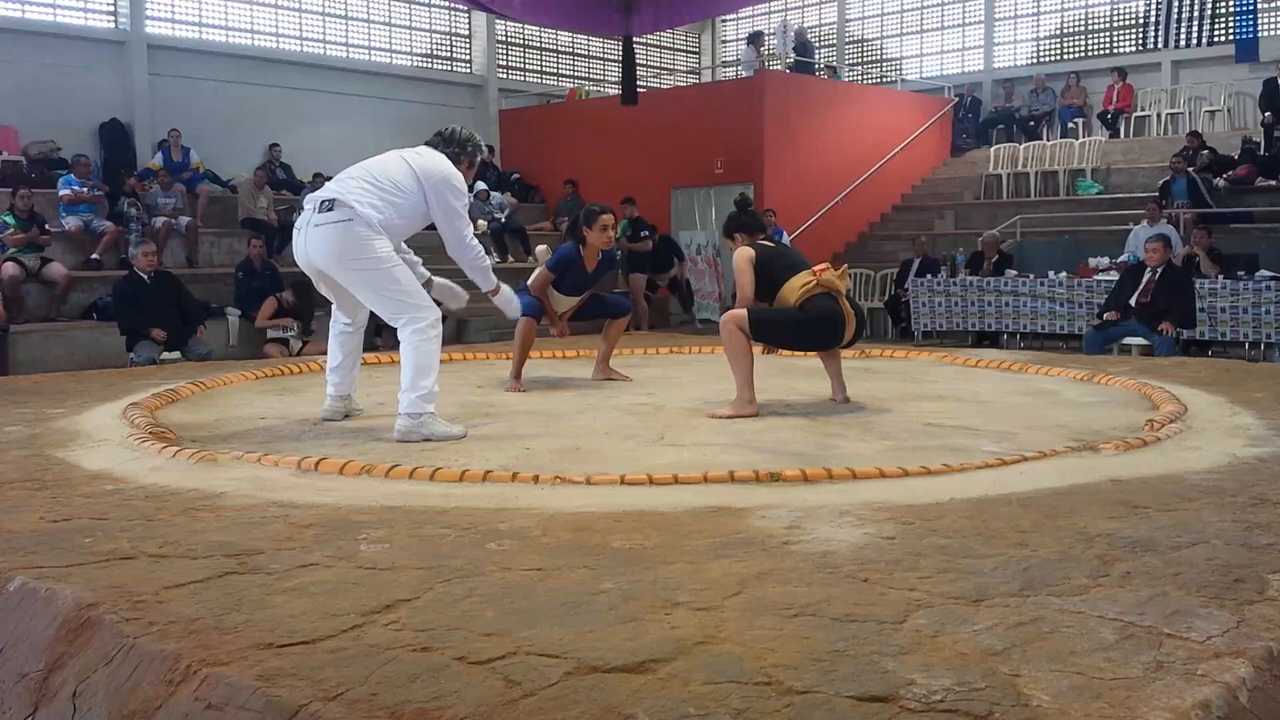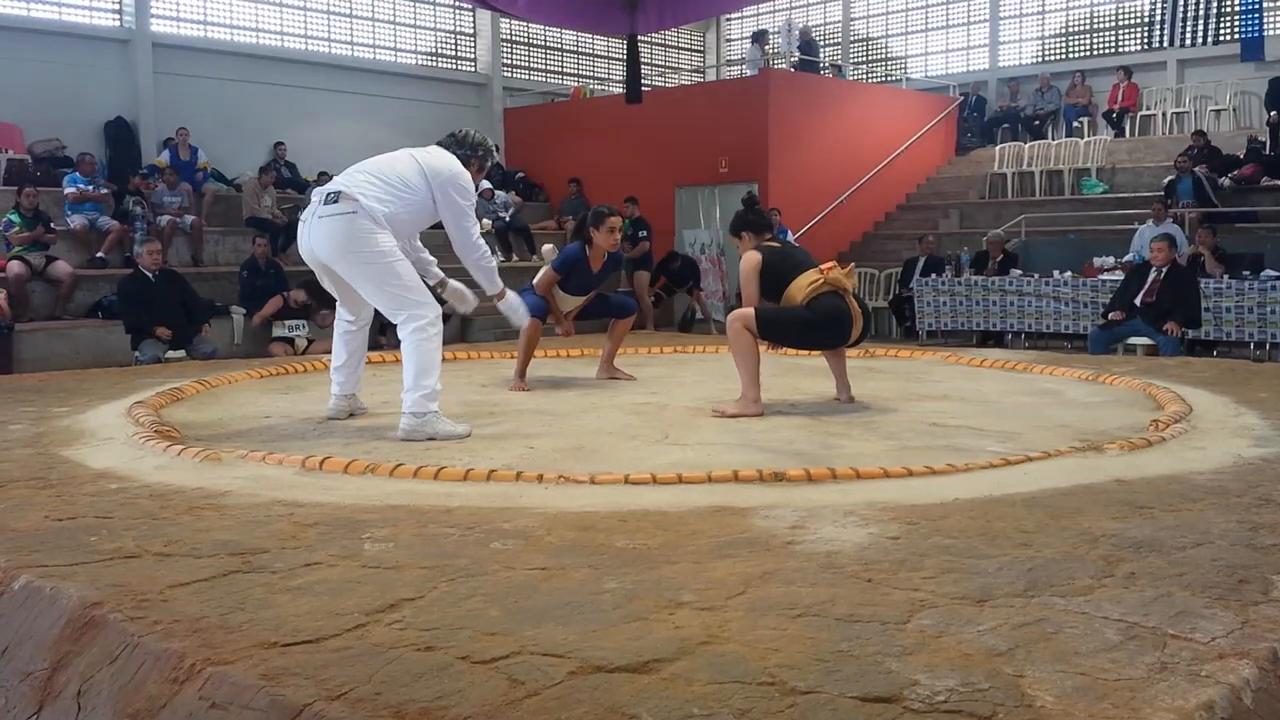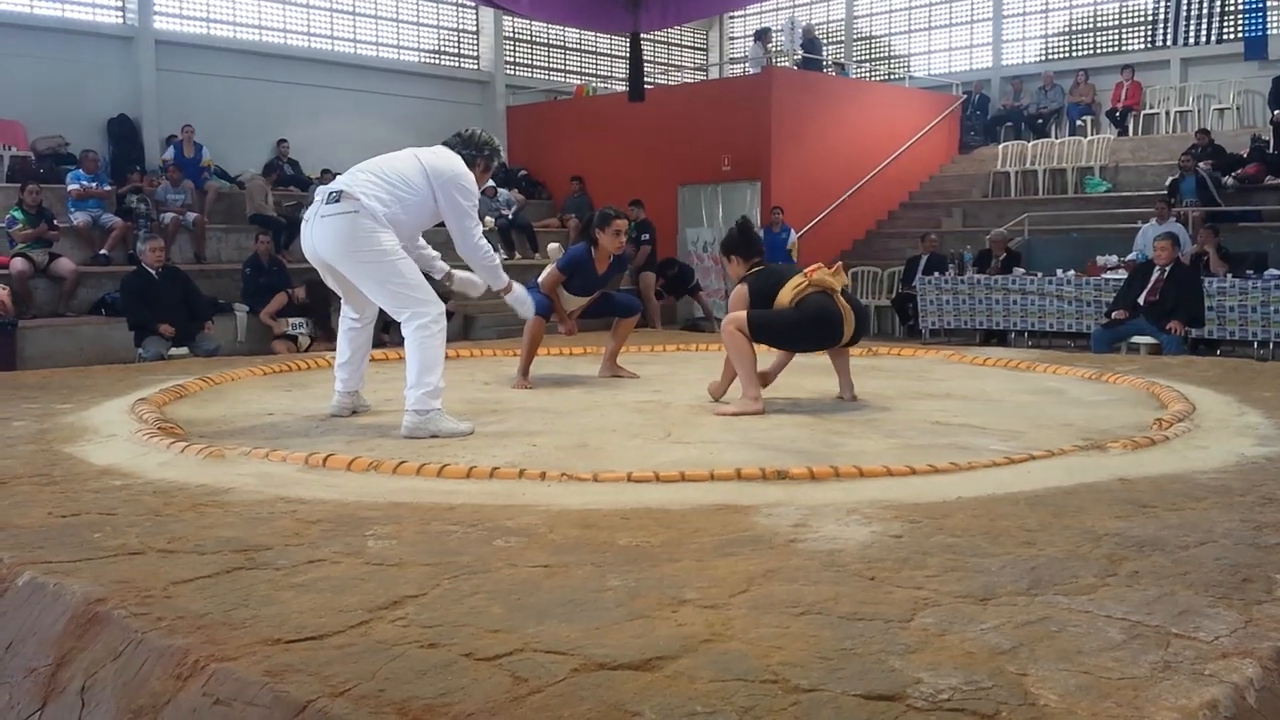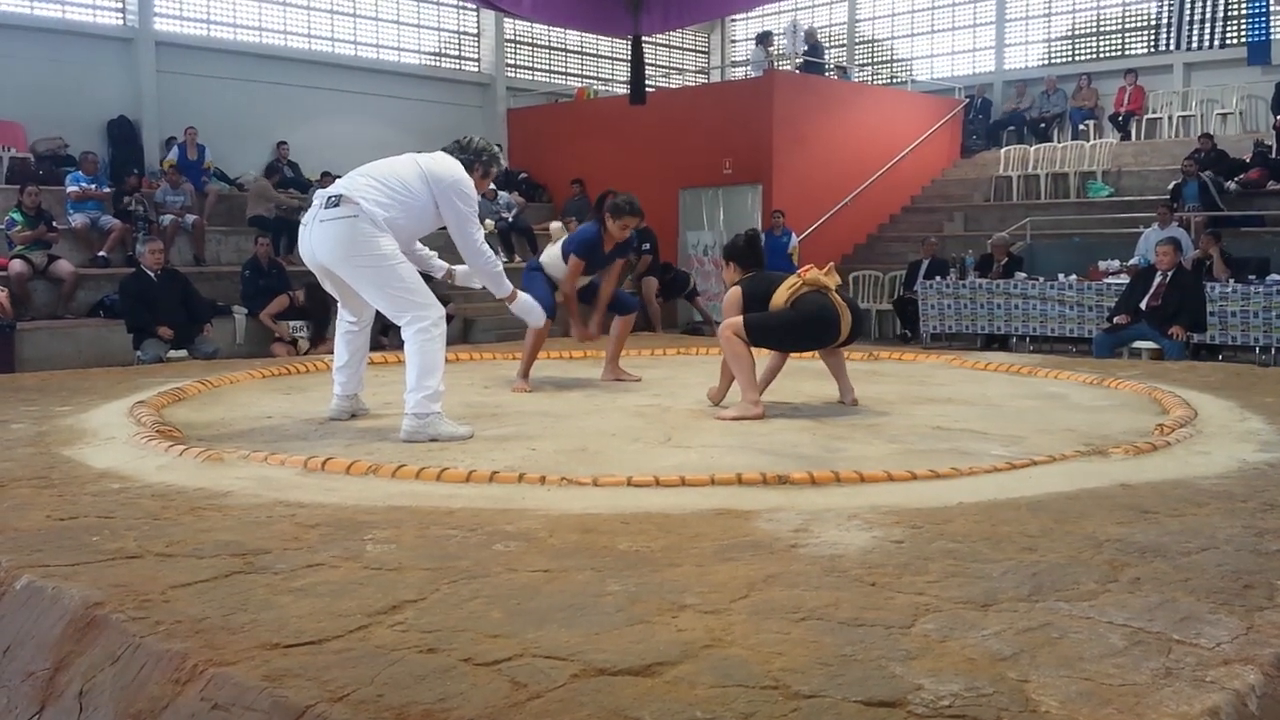
dt=0.4s
person 1, frame 1
left shoulder: (407, 164)
right shoulder: (446, 173)
left elbow: (387, 234)
right elbow: (463, 245)
left wrist: (428, 282)
right wrist: (496, 290)
left hip: (306, 232)
right hip: (346, 235)
left knee: (350, 310)
right knee: (421, 318)
left ankle: (338, 399)
right ankle: (416, 417)
person 1, frame 2
left shoulder: (418, 164)
right shoulder: (455, 172)
left elbow: (404, 236)
right elbow: (470, 244)
left wrist: (443, 283)
right wrist: (501, 294)
left hip: (312, 226)
right hip: (351, 228)
left knee: (355, 309)
right knee: (421, 316)
left ankle: (343, 398)
right ankle: (420, 415)
person 1, frame 3
left shoulder: (425, 163)
right shoulder: (458, 172)
left elbow: (405, 234)
right elbow: (473, 244)
left wrist: (449, 275)
right wrist: (508, 288)
left hip: (316, 226)
right hip: (354, 228)
left knee: (359, 306)
right knee: (425, 313)
left ankle: (346, 394)
right ankle: (422, 413)
person 1, frame 4
left shoulder: (425, 168)
right shoulder: (456, 178)
left elbow: (401, 238)
right elbow: (475, 249)
left wrist: (448, 272)
right wrist: (513, 297)
left hip: (314, 230)
right hip: (352, 231)
left knee: (356, 310)
right knee: (425, 317)
left ankle: (345, 398)
right ankle: (423, 417)
person 2, frame 1
left shoulder: (744, 253)
right shoulder: (786, 250)
left elbow: (746, 299)
right wrist: (777, 335)
left hip: (818, 319)
right hip: (850, 319)
left knee: (729, 322)
left ankle: (745, 401)
right ankle: (839, 389)
person 2, frame 2
left shoulder: (752, 257)
right shoulder: (794, 249)
left elbow: (750, 308)
right wrist: (783, 332)
left hip: (826, 319)
right hip: (857, 319)
left knee: (736, 320)
left ankle: (750, 400)
right ankle: (843, 388)
person 2, frame 3
left shoulder: (743, 289)
right shoulder: (784, 269)
left wrist: (720, 387)
right wrist: (774, 371)
left hip: (819, 319)
left knee: (730, 324)
left ankle: (751, 398)
right ankle: (846, 387)
person 2, frame 4
left shoulder: (735, 293)
right shoulder: (775, 281)
right elbow: (782, 346)
left wrist: (719, 393)
right wrist: (757, 390)
left hip: (813, 317)
left knee: (727, 330)
left ankle: (750, 403)
right ankle: (846, 391)
person 3, frame 1
left shoulder: (609, 257)
right shoulder: (567, 253)
left elbow: (590, 289)
right elbow: (536, 287)
left wrist: (566, 316)
right wrist: (553, 320)
left hip: (569, 305)
right hip: (533, 296)
left knee: (623, 307)
right knee: (530, 312)
left ankle: (601, 368)
right ankle: (515, 376)
person 3, frame 2
left shoulder: (615, 258)
right shoulder: (573, 254)
left elbow: (594, 289)
right elbow: (541, 286)
left wrist: (571, 316)
right wrist: (559, 319)
left hip: (574, 305)
right hip: (539, 296)
left knee: (628, 308)
right knee: (536, 312)
left ankle: (606, 367)
right ankle: (519, 376)
person 3, frame 3
left shoulder: (620, 260)
right shoulder: (578, 255)
left elbow: (599, 290)
right elbow: (546, 285)
left wrist: (574, 315)
right wrist: (562, 318)
left hip: (578, 303)
right hip: (543, 293)
left knee: (632, 307)
right knee: (539, 310)
left ankle: (609, 365)
right ankle: (522, 373)
person 3, frame 4
left shoulder: (626, 242)
right shoulder: (588, 236)
left elbow: (610, 280)
right elbow: (568, 282)
left wrist: (596, 319)
right wrist: (576, 322)
left hip: (580, 281)
right hip: (542, 273)
left knee: (629, 305)
right knee: (545, 312)
left ankle: (611, 368)
right ankle: (522, 376)
